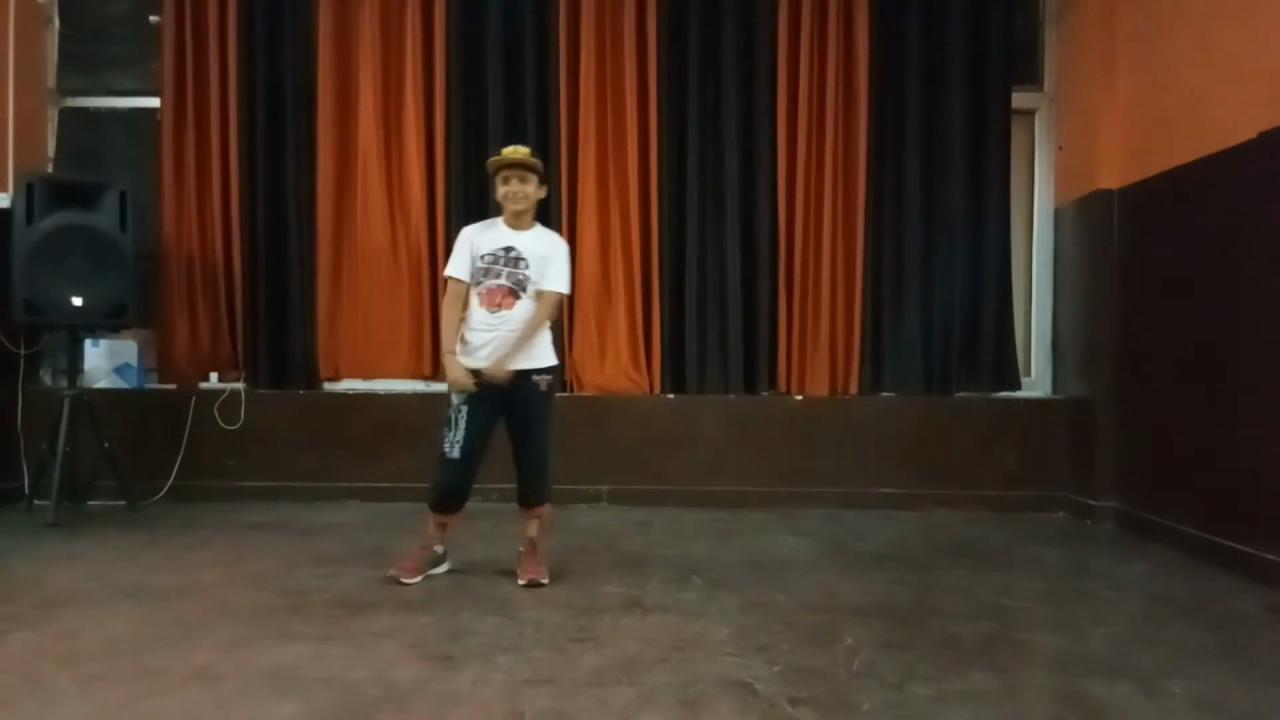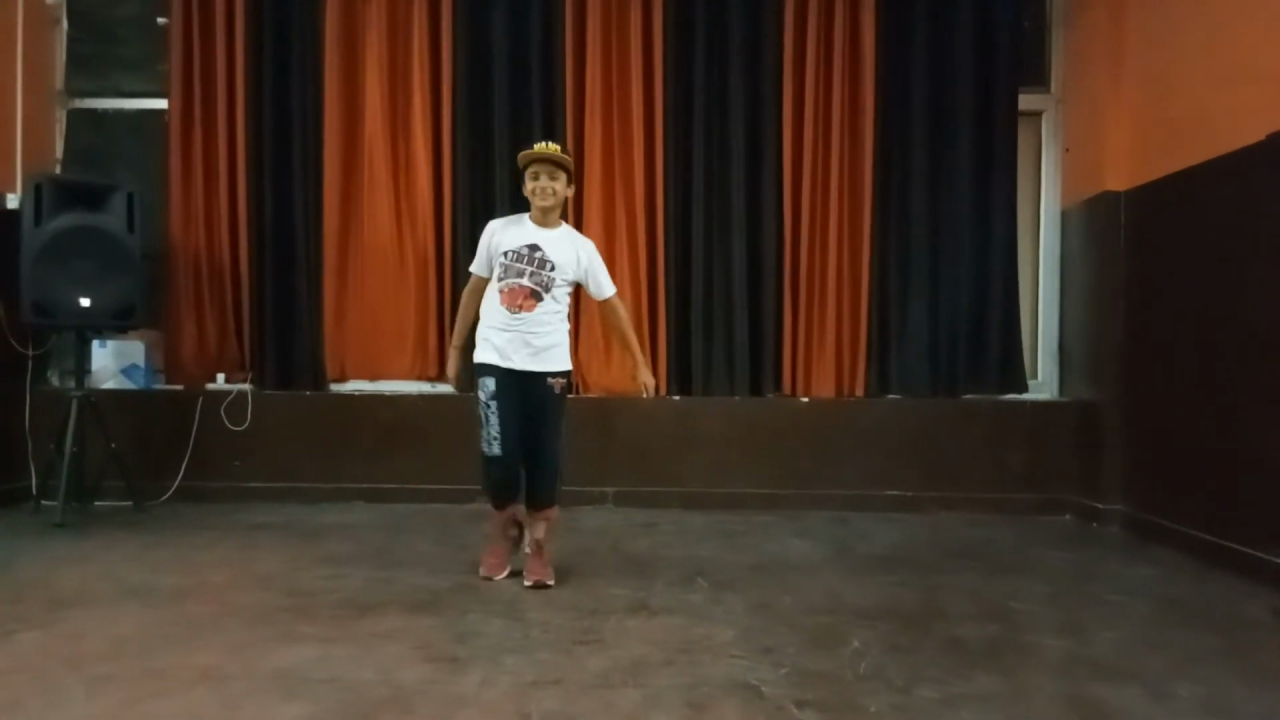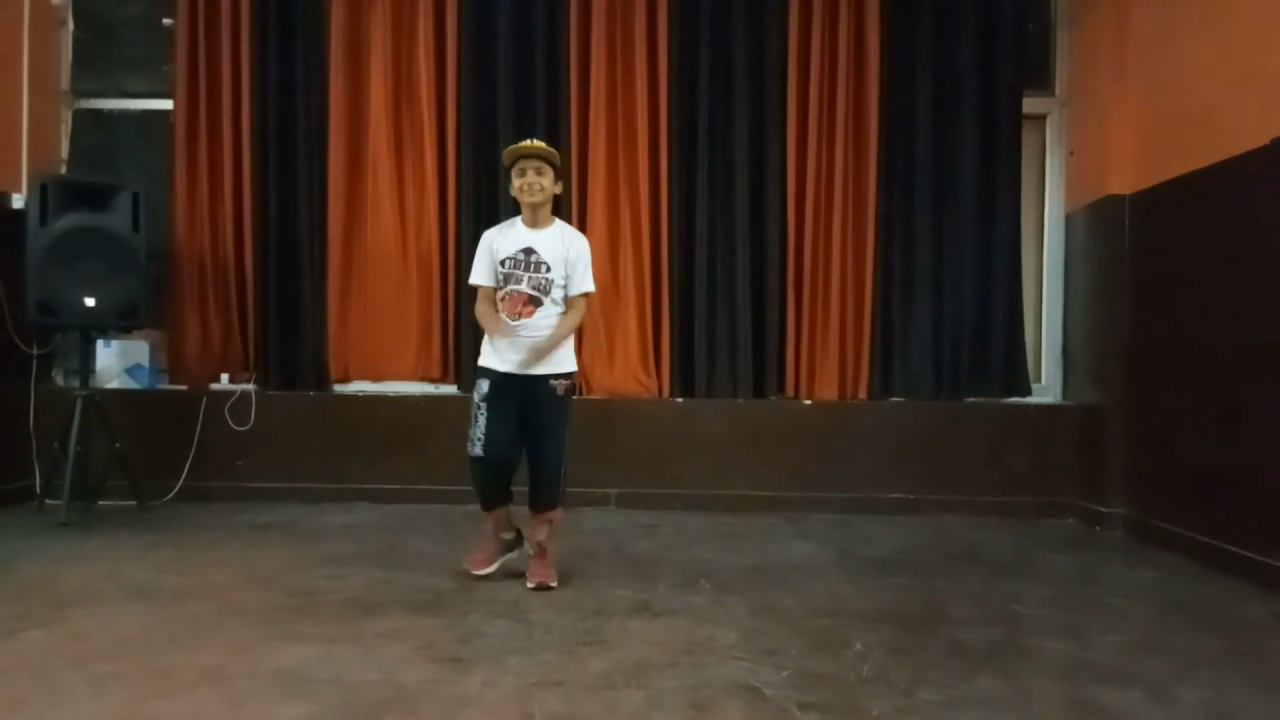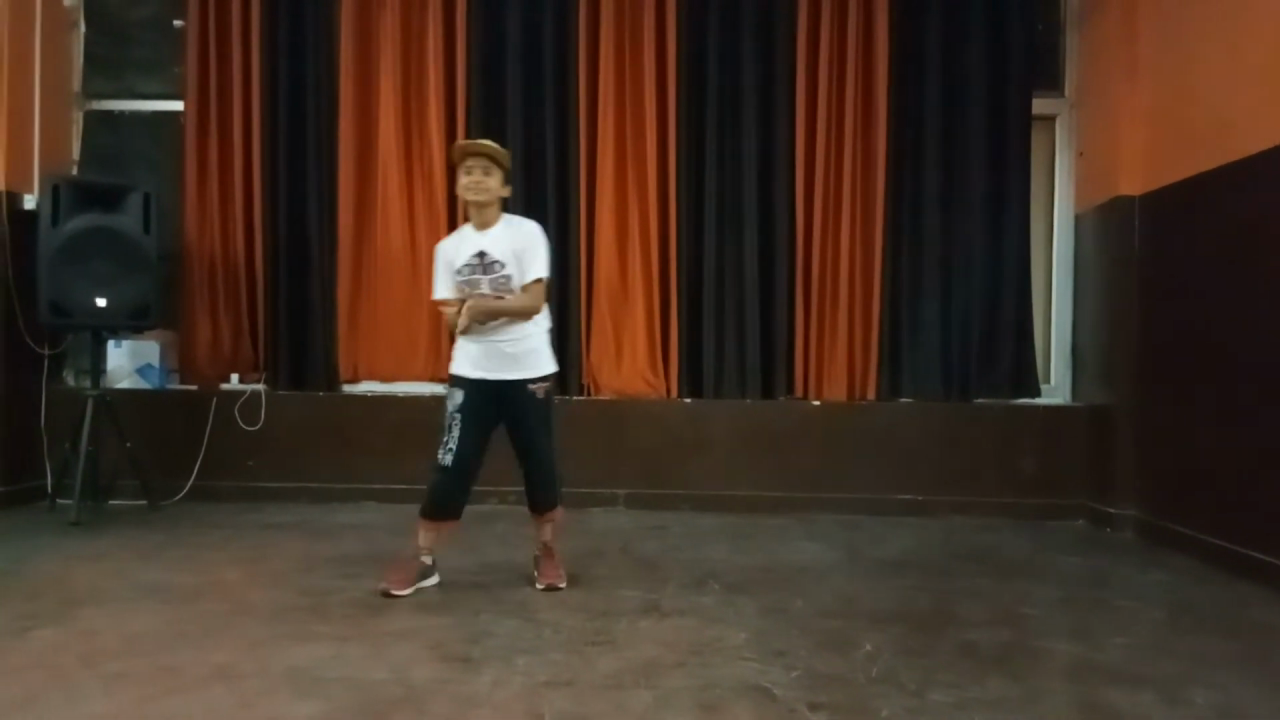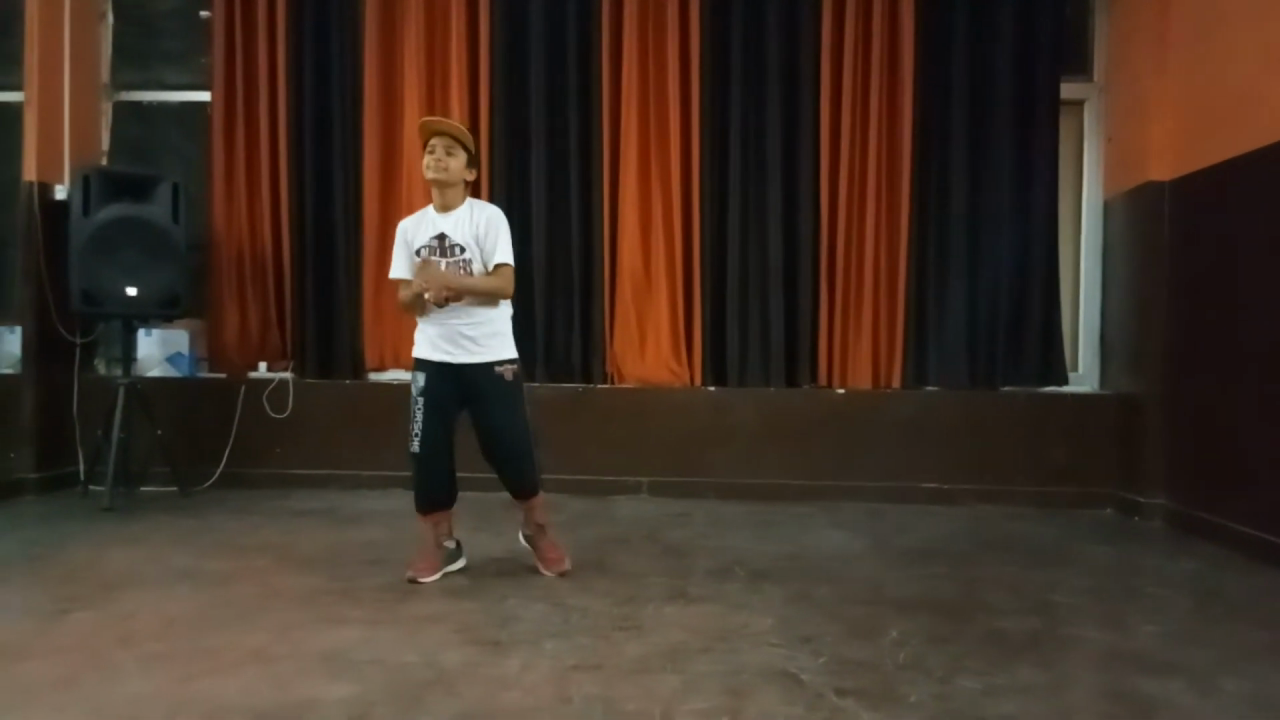
dt=0.4s
person 1, frame 1
left shoulder: (553, 245)
right shoulder: (473, 235)
left elbow: (546, 309)
right elbow: (452, 300)
left wrist: (506, 358)
right wrist: (455, 357)
left hip: (531, 367)
right hip: (473, 365)
left knee: (533, 460)
right knee: (457, 458)
left ankle: (531, 548)
right ankle: (433, 548)
person 1, frame 2
left shoulder: (579, 247)
right shoulder: (497, 231)
left elbow: (611, 304)
right elbow: (474, 291)
left wrist: (639, 365)
right wrist: (454, 349)
left hip: (548, 368)
right hip: (494, 362)
left knee: (544, 460)
right knee: (499, 457)
left ankle: (537, 548)
right ankle: (507, 533)
person 1, frame 3
left shoulder: (573, 241)
right shoulder: (493, 239)
left elbow: (577, 310)
right elbow: (484, 305)
left wrist: (549, 341)
right wrist: (493, 323)
left hip: (551, 370)
right hip: (497, 365)
left knee: (547, 463)
right knee: (488, 455)
left ankle: (540, 549)
right ankle: (503, 535)
person 1, frame 4
left shoulder: (526, 233)
right shoulder: (448, 248)
left elbow: (533, 301)
right elbow: (446, 315)
left wrist: (486, 305)
right wrist: (461, 314)
left hip: (528, 370)
right hip: (471, 372)
left knee: (539, 466)
right knee: (453, 465)
left ankle: (546, 552)
right ankle: (423, 558)
person 1, frame 5
left shoulder: (489, 218)
right shoulder: (409, 228)
left elbow: (503, 287)
right elbow: (405, 302)
left wrist: (451, 280)
right wrist: (419, 291)
left hip: (492, 356)
right hip: (433, 356)
left knee: (510, 447)
right knee: (428, 452)
left ankle: (538, 530)
right ankle: (441, 543)
